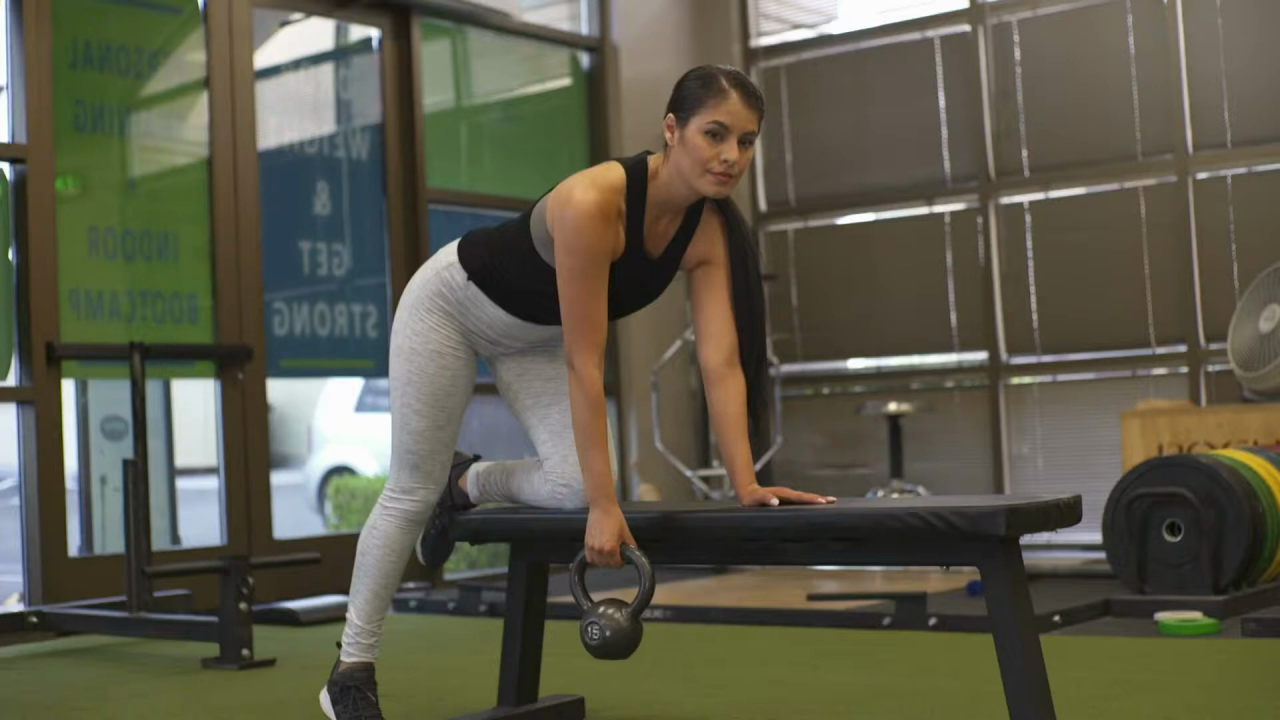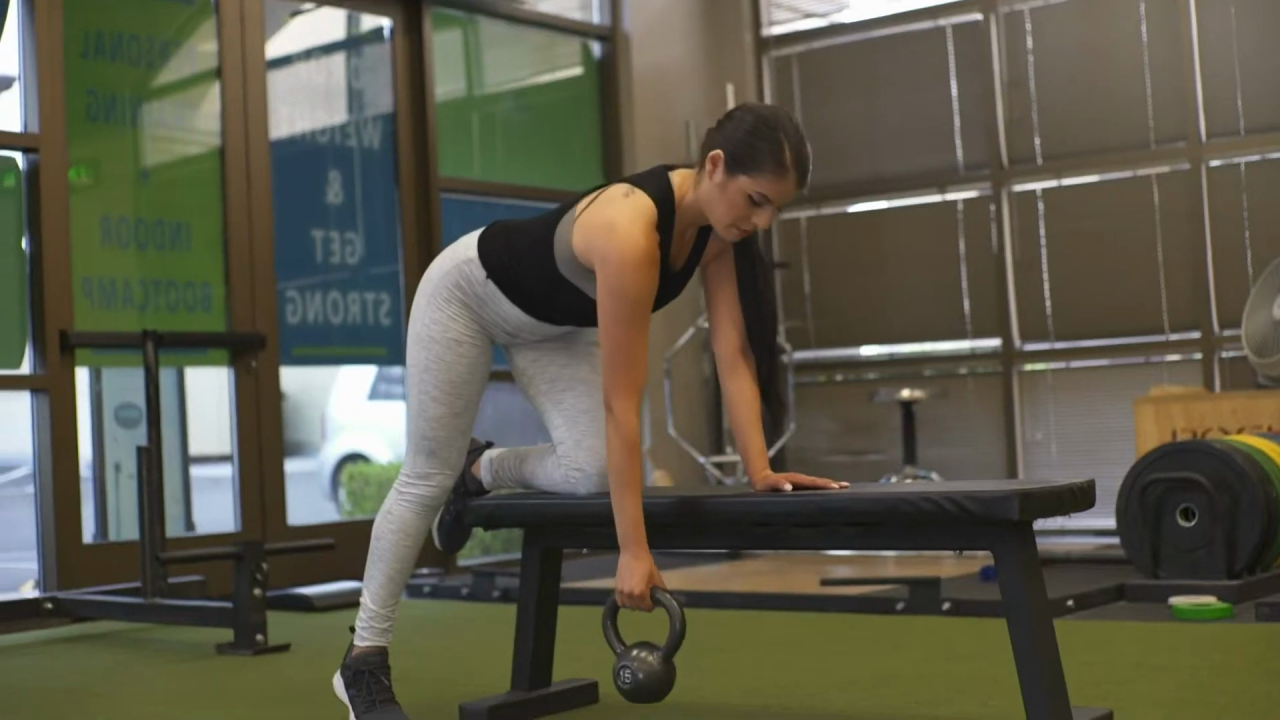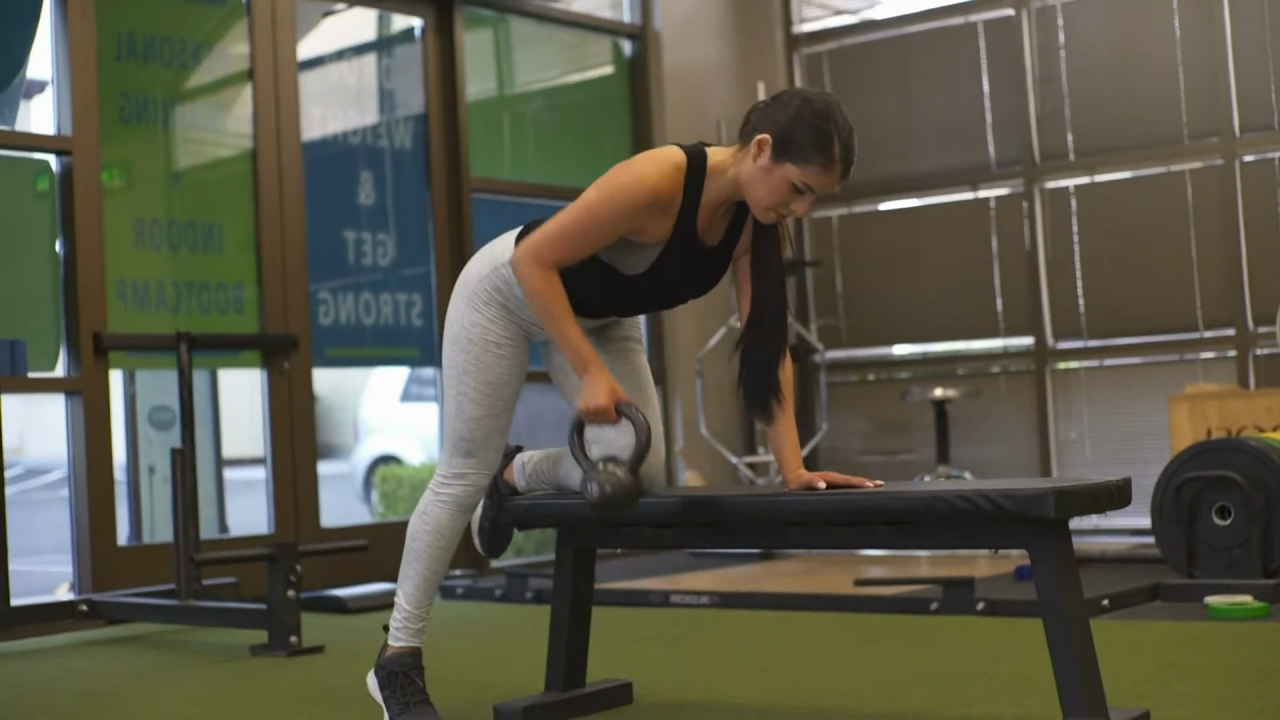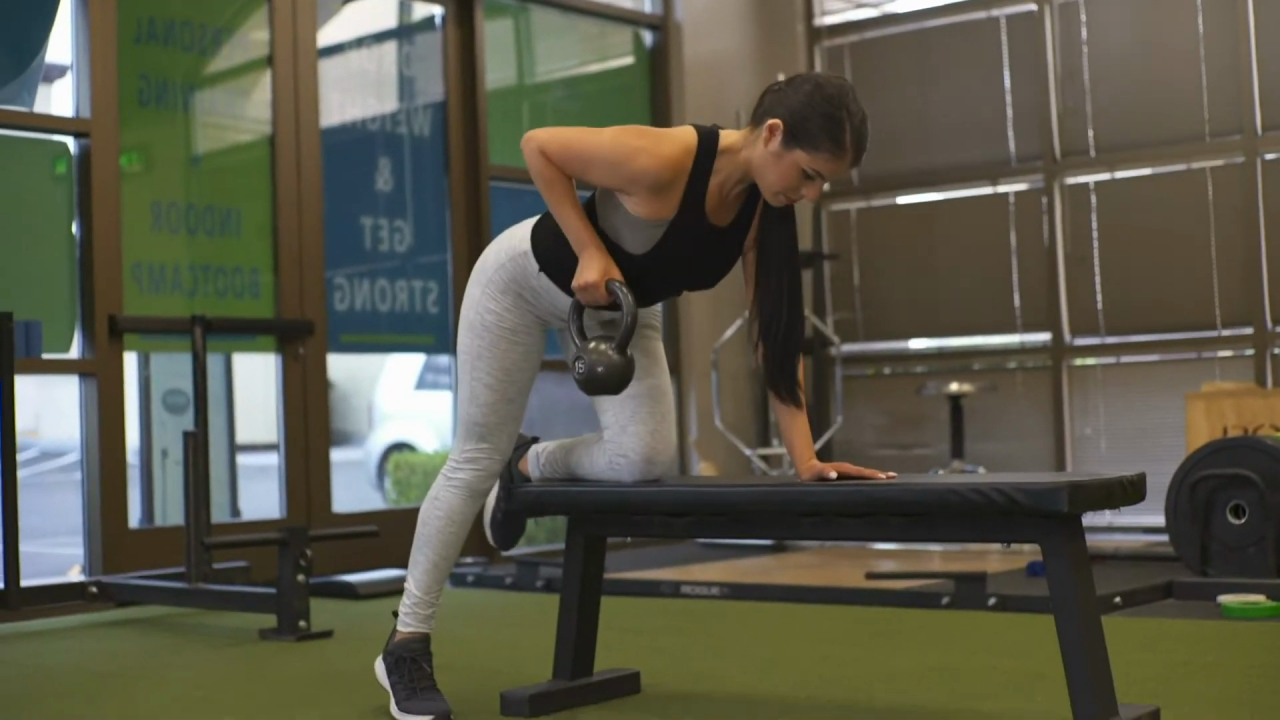
dt=0.7s
person 1, frame 1
left shoulder: (712, 230)
right shoulder: (595, 202)
left elbow: (721, 361)
right elbow: (583, 363)
left wrist: (745, 484)
right wrist: (604, 505)
left hip: (536, 332)
right hip: (454, 304)
left knee: (576, 485)
right knee: (413, 492)
left ankle: (468, 484)
person 1, frame 2
left shoulder: (721, 226)
right shoulder: (630, 233)
left elbow: (734, 353)
right elbow: (620, 402)
left wrist: (759, 469)
right wrist: (633, 550)
left hip: (556, 320)
right hip: (469, 292)
left knee: (594, 473)
right knee: (428, 475)
left ankle: (482, 469)
right ankle: (364, 657)
person 1, frame 3
left shoulder: (754, 215)
right shoulder: (657, 181)
left elbow: (763, 341)
right elbow: (534, 261)
left wrist: (792, 467)
right wrist: (587, 372)
left hip: (600, 313)
right hip: (507, 290)
left knee: (638, 470)
right knee: (464, 475)
left ankle: (516, 474)
right ankle: (397, 657)
person 1, frame 4
left shoulder: (767, 203)
right shoulder: (663, 158)
left elbow: (775, 330)
right elbow: (538, 145)
left wrist: (804, 457)
right wrist: (590, 251)
left hip: (619, 304)
right hip: (525, 280)
left knee: (646, 459)
right knee: (477, 458)
left ankle: (530, 465)
right ankle: (406, 643)
